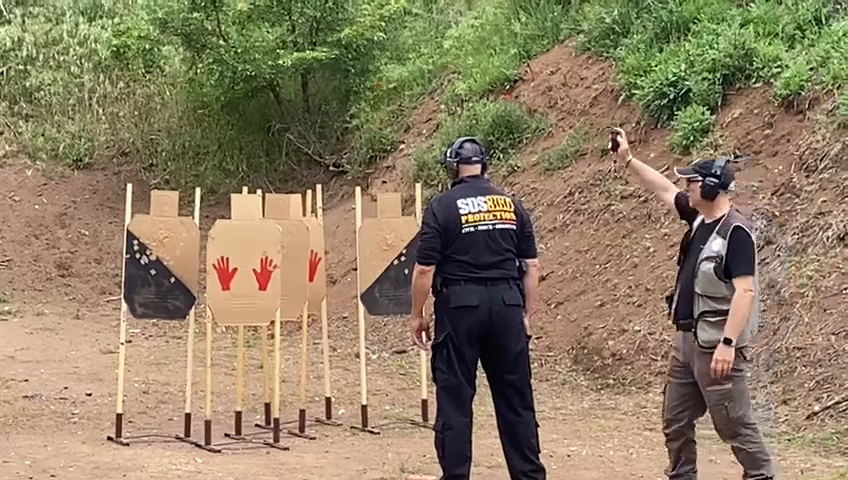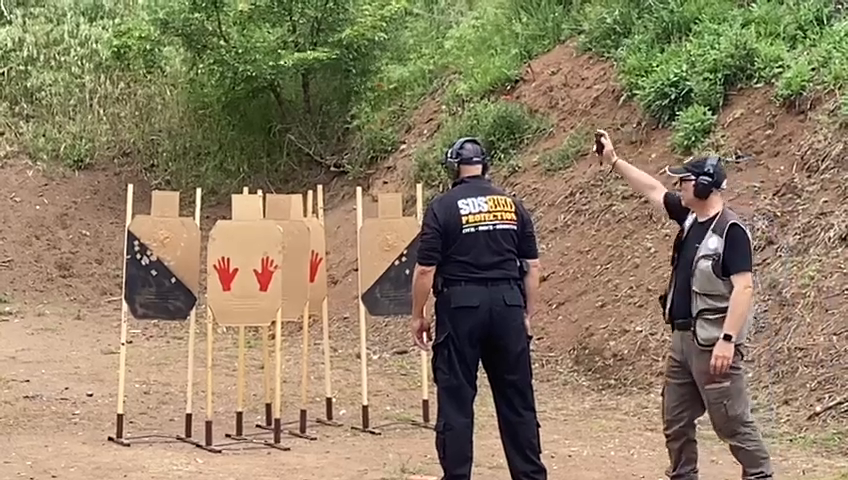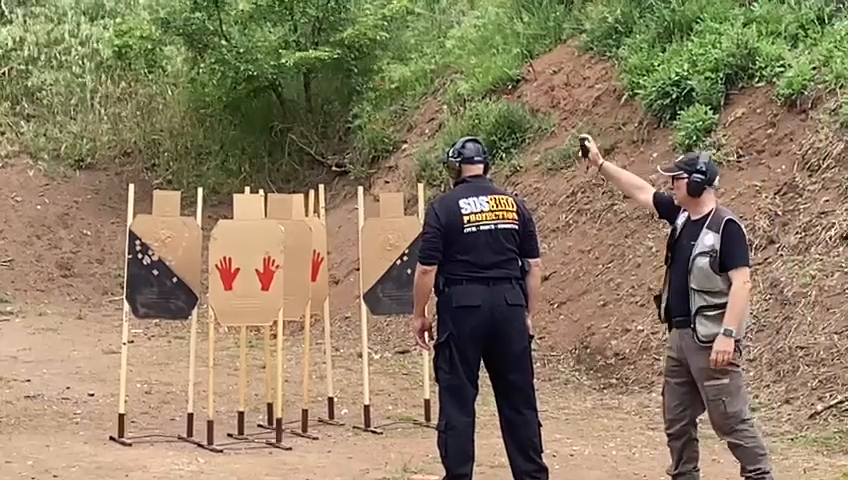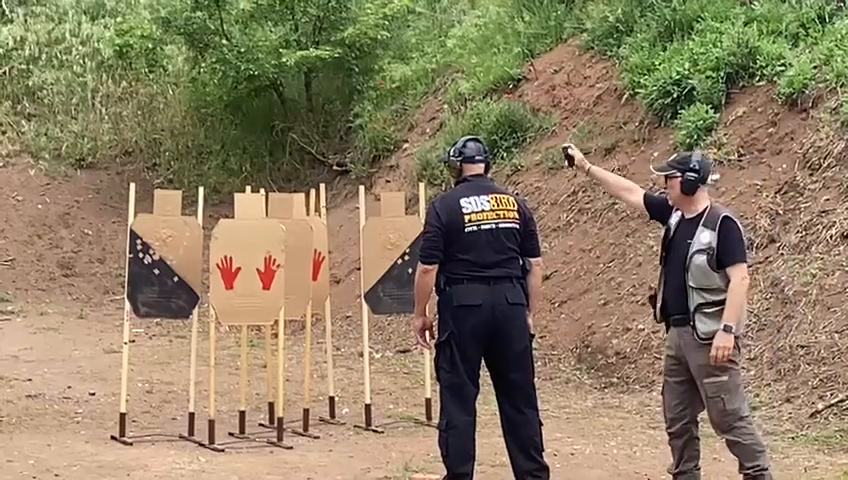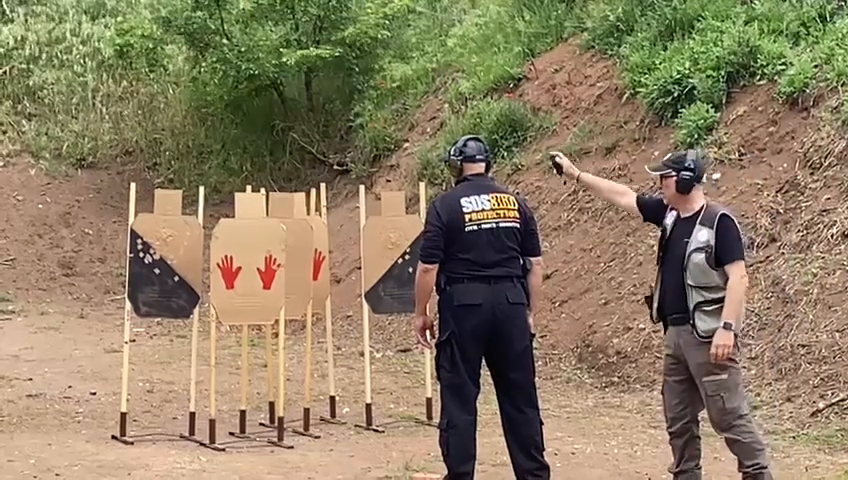
dt=0.1s
person 1, frame 1
left shoulder: (442, 205)
right shoulder: (512, 204)
left elbow: (424, 269)
right elbow: (531, 266)
left wrist: (417, 315)
right wrist: (526, 313)
left hip: (459, 306)
right hip: (506, 304)
left knee: (455, 398)
right knee: (516, 397)
person 1, frame 2
left shoulder: (442, 206)
right shoulder: (513, 204)
left elbow: (425, 269)
right elbow: (532, 266)
left wrist: (418, 315)
right wrist: (527, 313)
left hip: (460, 307)
right hip: (507, 305)
left knee: (455, 399)
right knee: (517, 398)
person 1, frame 3
left shoulder: (443, 206)
right shoulder: (514, 204)
left elbow: (426, 269)
right elbow: (533, 266)
left wrist: (419, 315)
right wrist: (528, 313)
left hip: (462, 306)
right hip: (508, 305)
left knee: (457, 398)
right knee: (518, 397)
person 1, frame 4
left shoulder: (444, 205)
right shoulder: (515, 203)
left elbow: (427, 268)
right elbow: (534, 265)
left wrist: (420, 314)
right wrist: (530, 312)
left hip: (463, 305)
right hip: (509, 303)
left knee: (458, 397)
right knee: (519, 396)
person 1, frame 5
left shoulder: (445, 204)
right shoulder: (516, 203)
left elbow: (428, 267)
right elbow: (535, 264)
left wrist: (420, 313)
right wrist: (530, 311)
left hip: (463, 304)
right hip: (510, 303)
left knee: (459, 397)
right knee: (520, 396)
person 2, frame 1
left shoulder: (735, 231)
right shoulder: (699, 217)
left elbow: (745, 291)
right elbow: (665, 190)
left wrist: (728, 343)
right wrist: (627, 158)
left hip: (716, 343)
right hip: (687, 338)
left knee: (735, 424)
right knee: (676, 421)
person 2, frame 2
left shoulder: (731, 229)
right shoulder: (691, 216)
left elbow: (743, 288)
right elbow: (653, 190)
left wrist: (728, 339)
right wrist: (614, 160)
left hip: (712, 342)
right hip: (682, 338)
left knee: (732, 423)
right knee: (675, 421)
person 2, frame 3
left shoulder: (726, 226)
right shoulder: (682, 215)
left elbow: (741, 283)
right elbow: (640, 191)
left wrist: (727, 335)
right wrist: (599, 161)
left hip: (711, 339)
right hip: (679, 336)
left knee: (732, 420)
right knee: (677, 420)
person 2, frame 4
left shoulder: (722, 223)
right shoulder: (674, 213)
left elbow: (740, 278)
right elbow: (630, 192)
left wrist: (727, 330)
right wrist: (586, 167)
left hip: (708, 337)
right hip: (677, 334)
left knee: (729, 417)
right knee: (678, 419)
person 2, frame 5
left shoulder: (719, 221)
right shoulder: (669, 213)
left elbow: (738, 277)
right elbow: (623, 196)
left wrist: (727, 327)
right wrist: (576, 174)
left hip: (708, 335)
right hip: (675, 333)
left knee: (729, 416)
right knee: (678, 418)
